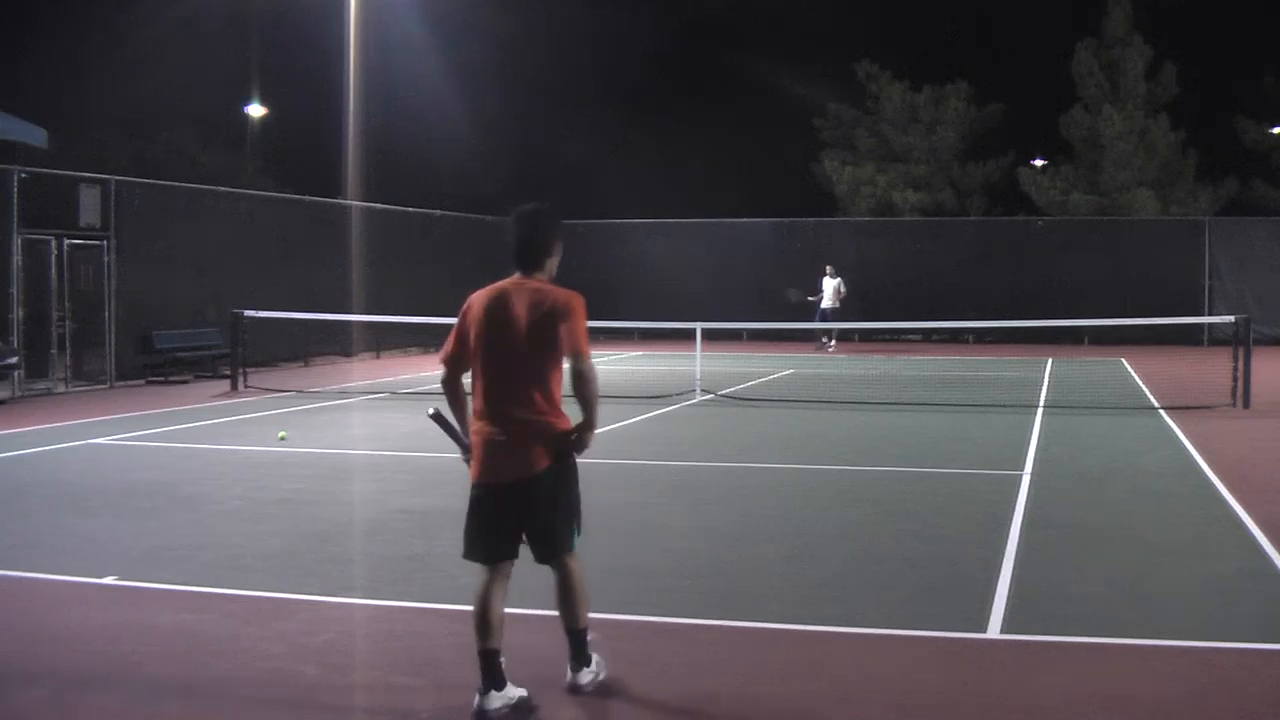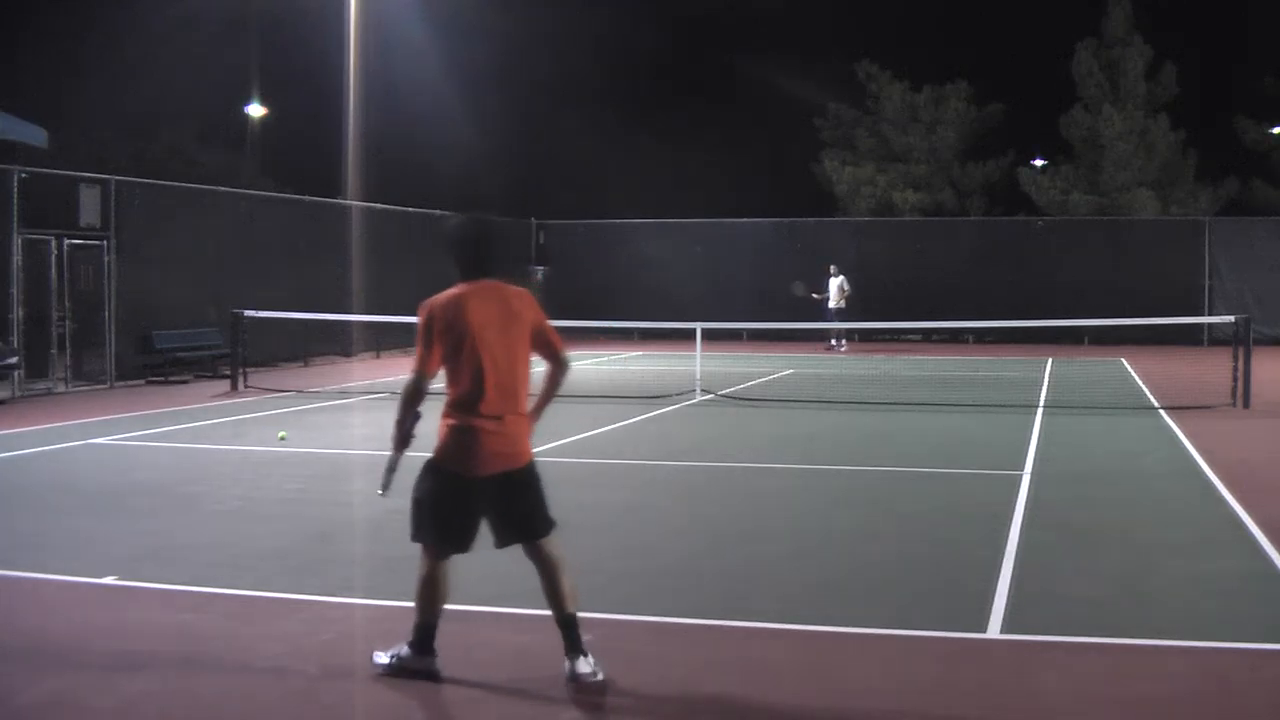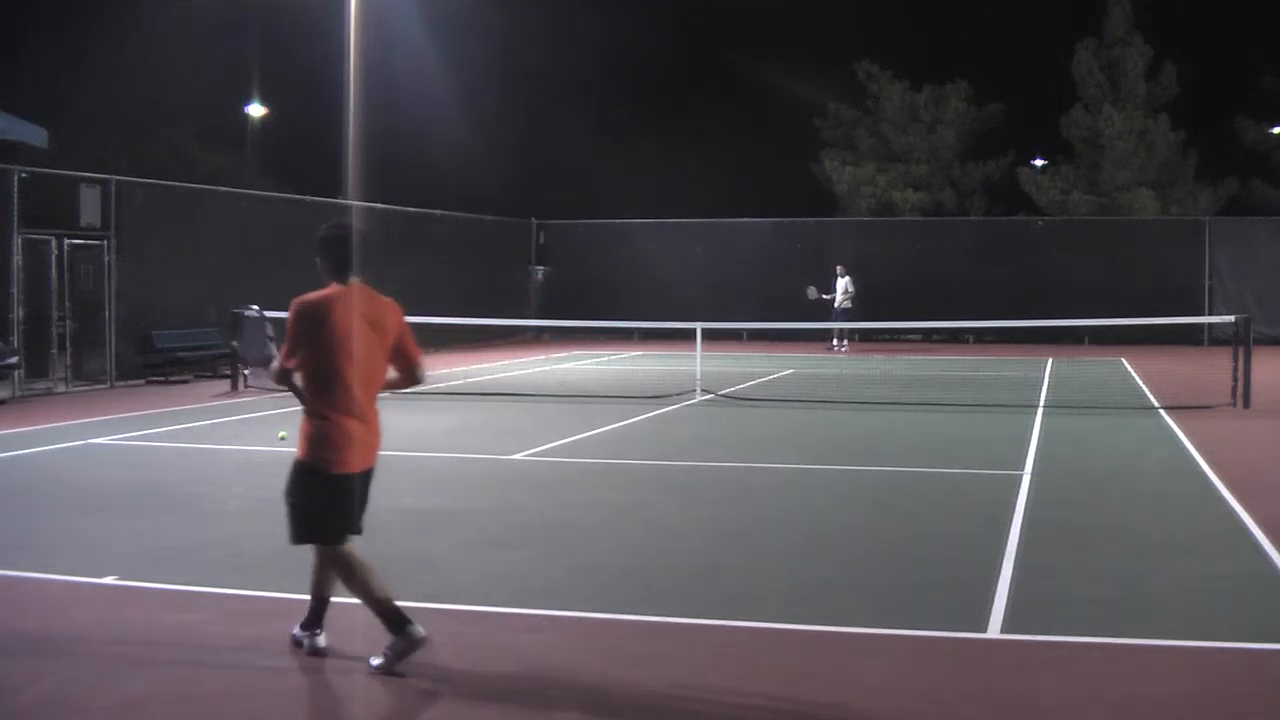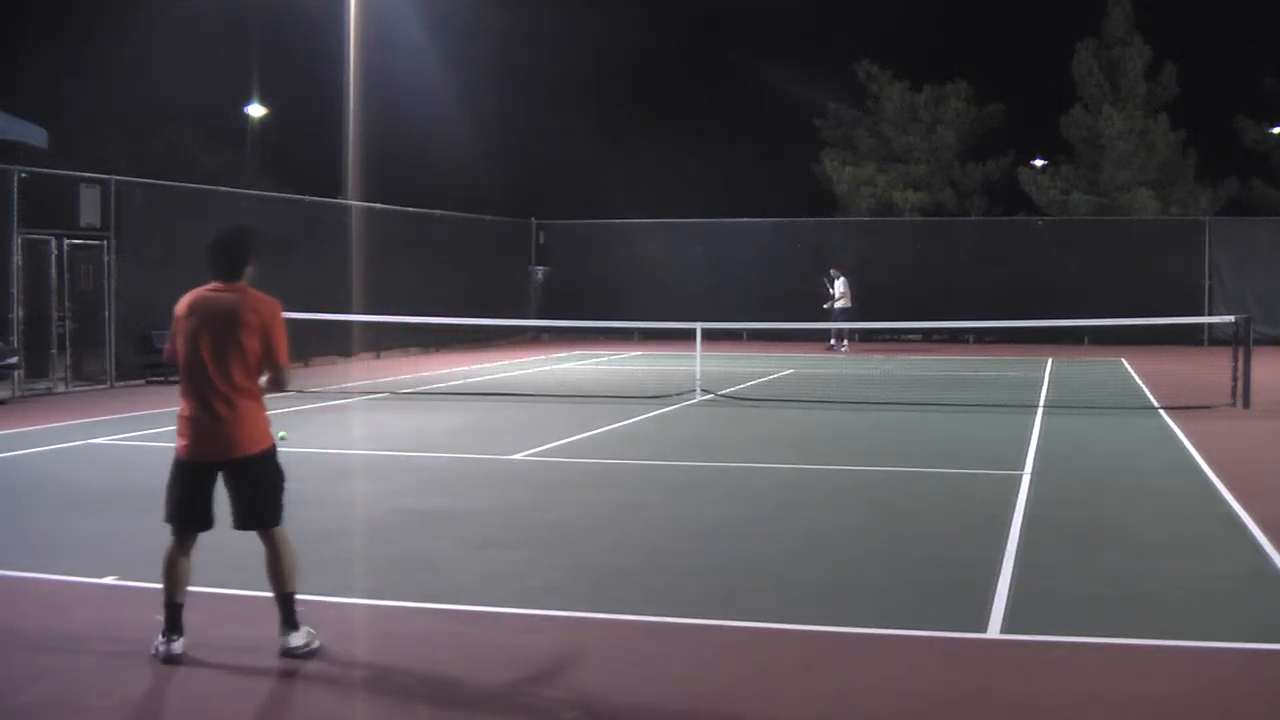
dt=0.7s
person 1, frame 1
left shoulder: (478, 302)
right shoulder: (563, 304)
left elbow: (450, 377)
right elbow: (583, 375)
left wrist: (469, 429)
right wrist: (586, 428)
left hip: (490, 453)
right hip: (544, 452)
left knee: (494, 570)
right knee: (565, 560)
right ankle: (581, 664)
person 1, frame 2
left shoulder: (440, 308)
right shoulder: (522, 301)
left elbow: (419, 382)
right elbow: (558, 361)
left wrist: (402, 429)
right wrist: (531, 414)
left hip: (461, 450)
right hip: (513, 449)
left knee: (435, 552)
right knee: (543, 549)
left ankle: (420, 652)
right ankle: (578, 655)
person 1, frame 3
left shoulder: (308, 308)
right shoulder: (388, 309)
left elbow: (283, 376)
right elbow: (415, 376)
left wrist: (278, 367)
left hip: (323, 448)
right hip: (364, 446)
left knee: (331, 549)
right knee: (332, 542)
left ankle: (402, 627)
right ankle: (312, 628)
person 1, frame 4
left shoulder: (185, 306)
right shoulder: (263, 307)
left elbow: (177, 365)
right elbow: (278, 377)
left hip: (195, 439)
right hip: (248, 438)
left knee: (182, 537)
right knee: (272, 531)
left ankle: (171, 635)
right ankle: (292, 630)
